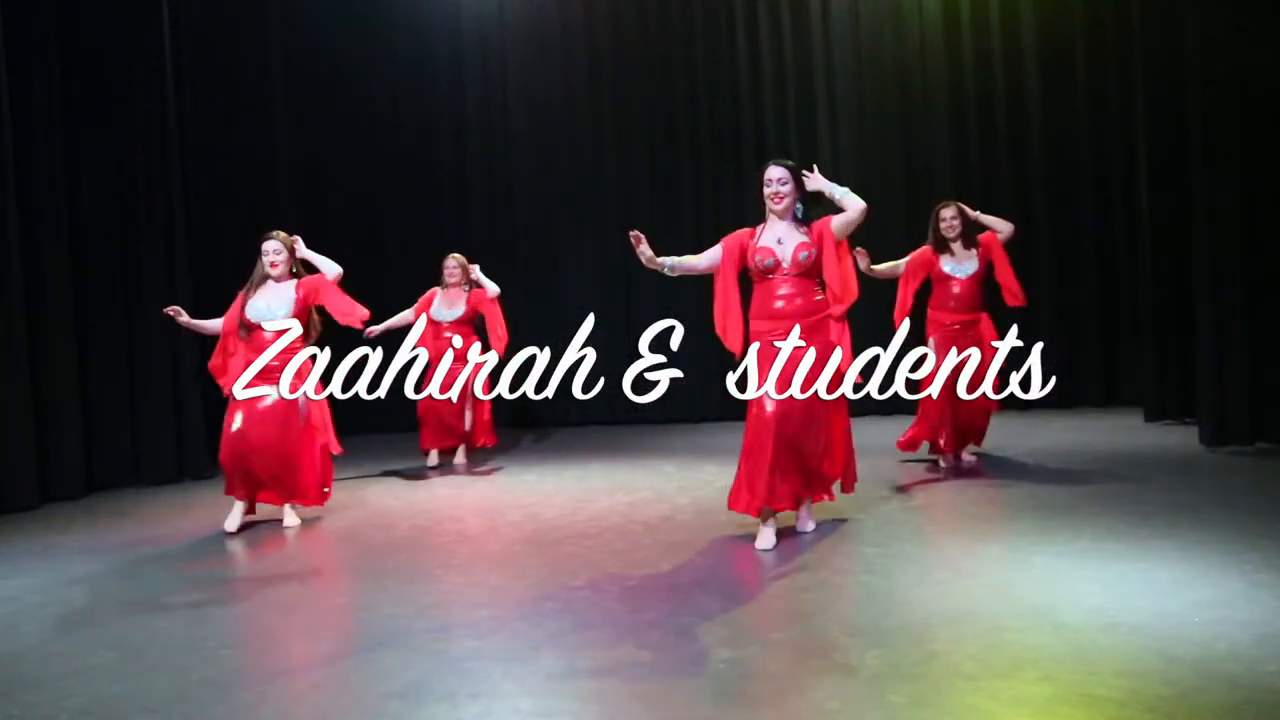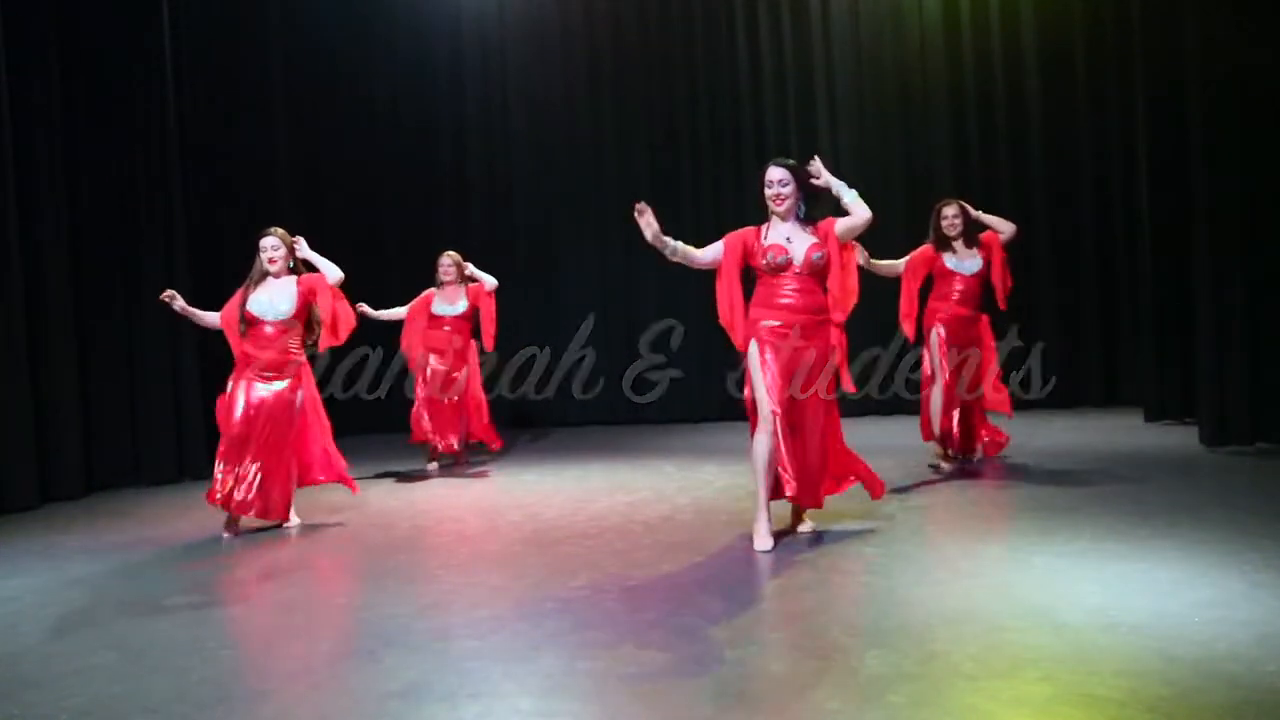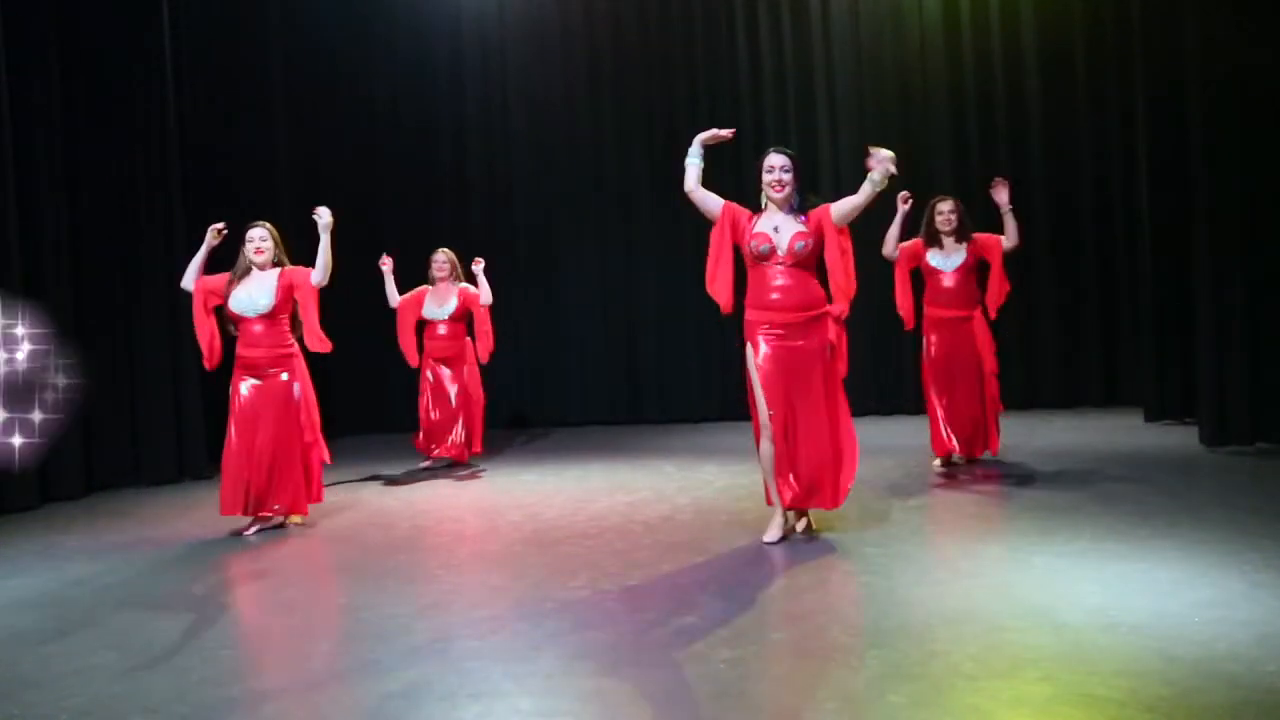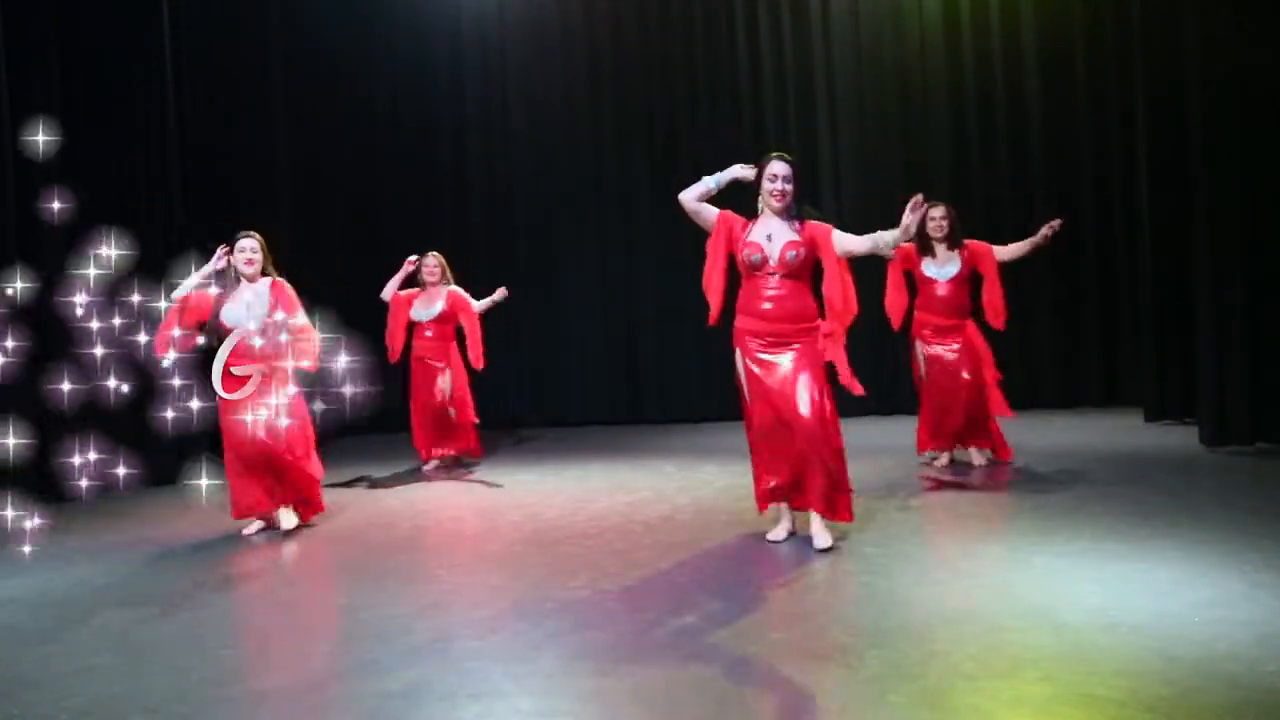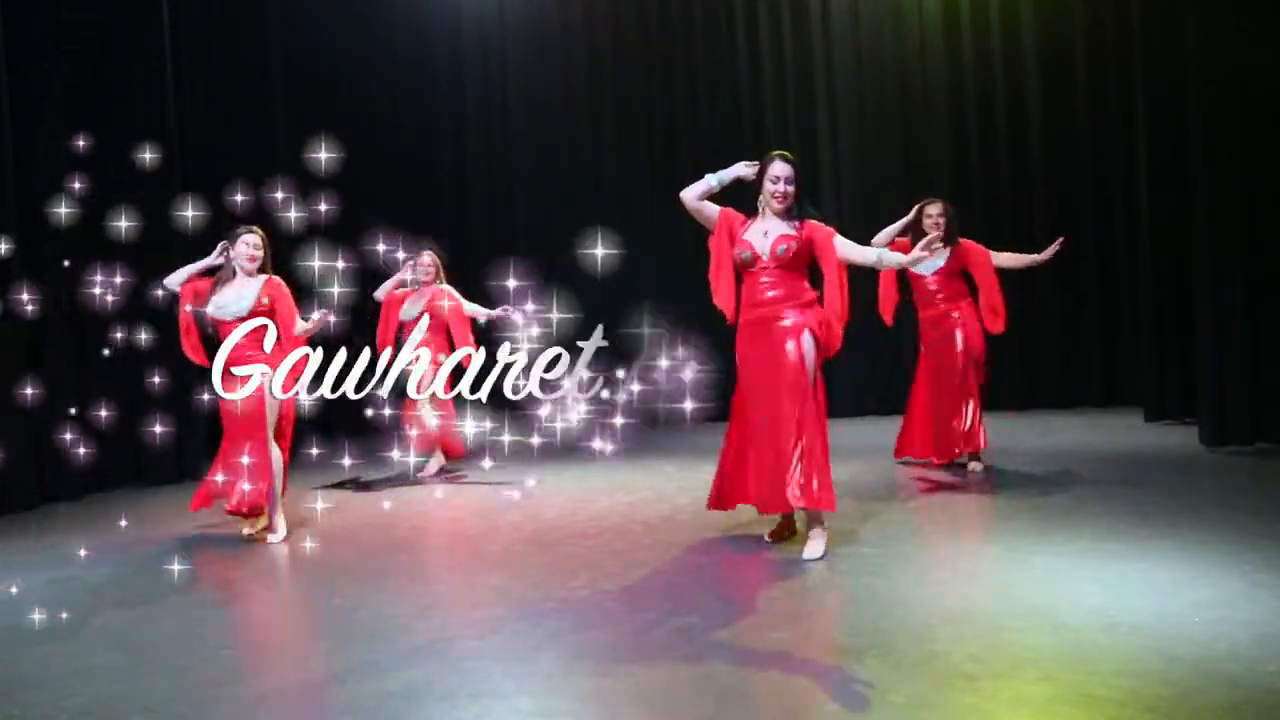
dt=0.3s
person 1, frame 1
left shoulder: (818, 232)
right shoulder: (746, 239)
left elbow: (859, 209)
right elbow: (699, 262)
left wrist: (825, 187)
right wrist: (656, 261)
left hip: (815, 337)
right hip: (769, 341)
left knee: (812, 422)
right knee: (768, 422)
left ankle: (805, 502)
right ankle: (766, 518)
person 1, frame 2
left shoulder: (821, 232)
right shoulder: (750, 238)
left elbow: (863, 216)
right elbow: (697, 257)
left wrist: (833, 183)
right wrist: (660, 241)
left hip: (814, 338)
right hip: (768, 336)
left knee: (810, 422)
right knee: (768, 419)
left ankle: (801, 508)
right ankle: (762, 521)
person 1, frame 3
left shoulder: (817, 220)
right shoulder: (742, 222)
left elbow: (864, 197)
right elbow: (692, 189)
left wrist: (881, 169)
right wrist: (699, 144)
left hip: (811, 330)
right hip: (764, 332)
left knee: (813, 417)
right knee: (770, 419)
left ankle: (802, 506)
right ankle: (778, 512)
person 1, frame 4
left shoulder: (810, 232)
right shoulder: (737, 228)
left elbow: (860, 244)
right elbow: (687, 200)
left wrist: (900, 235)
right wrist: (730, 175)
left hip: (801, 341)
right hip: (753, 341)
left knee: (810, 423)
right knee: (766, 428)
left ankle: (818, 515)
right ankle: (784, 514)
person 1, frame 5
left shoulder: (809, 230)
right shoulder: (736, 225)
left elbow: (858, 252)
right elbow: (689, 197)
left wrist: (905, 259)
right wrist: (732, 173)
left hip: (797, 328)
right hip: (753, 334)
left knee: (798, 418)
right knee: (760, 424)
left ankle: (816, 523)
right ankle: (783, 514)
person 2, frame 1
left shoulder: (303, 288)
right shoulder: (250, 293)
left elbow: (336, 273)
right elbow: (226, 326)
left wrist: (306, 253)
right wrist: (189, 321)
left hip: (293, 377)
right hip: (255, 379)
left knee: (290, 445)
right knee: (238, 439)
left ankle: (289, 505)
right ankle: (242, 499)
person 2, frame 2
left shoulder: (304, 283)
right shoulder: (249, 289)
left elbow: (336, 277)
right elbow: (219, 320)
left wrist: (307, 254)
right wrist: (186, 309)
left hip: (289, 376)
right hip: (249, 376)
left knee: (285, 443)
right knee: (238, 440)
left ankle: (284, 509)
right ankle: (234, 510)
person 2, frame 3
left shoulder: (288, 277)
right shoulder: (233, 282)
left elbow: (320, 279)
right elbow: (190, 285)
left wrist: (325, 234)
right wrist: (206, 247)
left hip: (284, 371)
right hip: (247, 375)
left knee: (286, 439)
right knee: (248, 441)
left ankle: (291, 506)
right ankle: (264, 510)
person 2, frame 4
left shoulder: (277, 287)
right shoulder: (220, 295)
left elbow: (300, 324)
right elbow: (179, 300)
left wrist: (289, 326)
right wrist: (209, 269)
left hip: (271, 378)
right hip: (233, 383)
left knee: (274, 442)
right knee: (240, 450)
left ankle: (286, 504)
right ankle: (263, 512)
person 2, frame 5
left shoulder: (272, 285)
right shoulder: (216, 286)
left elbow: (294, 328)
right elbow: (171, 283)
left wrist: (314, 325)
right wrist: (208, 262)
left hip: (265, 373)
right hip: (232, 377)
left knee: (263, 438)
right knee: (240, 444)
left ankle: (276, 514)
right ankle: (257, 512)
person 3, frame 1
left shoulder: (980, 246)
right shoulder: (930, 253)
left elbow: (1008, 230)
right elbow: (898, 268)
left wrist: (974, 215)
right wrist: (869, 268)
left hip: (973, 326)
right hip: (941, 326)
left knee: (971, 386)
right knee: (941, 383)
left ankle: (961, 444)
right ankle: (941, 445)
person 3, frame 2
left shoulder: (981, 244)
right shoulder: (932, 251)
left elbow: (1011, 230)
right elbow: (897, 267)
left wrist: (977, 215)
right wrist: (869, 264)
left hip: (973, 325)
right hip: (941, 322)
left knee: (970, 385)
right knee: (940, 379)
left ankle: (968, 444)
right ankle: (942, 445)
person 3, frame 3
left shoulder: (974, 243)
right shoulder: (922, 246)
left elbow: (1011, 242)
right elbow: (889, 252)
left wrist: (1004, 207)
right wrist: (900, 215)
left hip: (969, 323)
right hip: (935, 325)
left knee: (971, 382)
right knee: (938, 384)
left ankle: (969, 446)
right ankle: (942, 449)
person 3, frame 4
left shoulder: (968, 250)
right shoulder: (915, 252)
left elbow: (1007, 252)
left wrist: (1039, 237)
left hip: (960, 330)
right hip: (926, 332)
left knee: (969, 385)
right knee: (934, 391)
left ankle: (975, 443)
right ankle: (943, 448)
person 3, frame 5
left shoulder: (960, 247)
right shoulder: (908, 248)
left elbow: (998, 259)
right elbow: (877, 244)
left wrist: (1038, 258)
right wrist: (907, 220)
left hip: (960, 321)
right hip: (930, 327)
left knee: (962, 384)
right knee: (933, 387)
left ankle: (970, 451)
right ankle: (940, 450)
person 4, frame 1
left shoulder: (474, 295)
right shoulder: (434, 294)
left elbow: (494, 292)
right elbow: (411, 314)
left wrist: (478, 276)
right wrist: (382, 326)
left hip: (465, 357)
right hip: (441, 358)
left knee: (463, 401)
right knee: (431, 402)
left ankle: (461, 449)
right ankle: (434, 447)
person 4, frame 2
left shoulder: (471, 291)
right shoulder: (431, 295)
left elbow: (493, 284)
right elbow: (405, 312)
left wrist: (472, 272)
right wrist: (374, 313)
left hip: (461, 357)
right hip: (433, 357)
left knee: (460, 402)
right knee: (430, 402)
left ankle: (460, 450)
right ankle: (433, 455)
person 4, frame 3
left shoulder: (464, 290)
right shoulder: (423, 293)
left elbow: (486, 301)
right elbow: (395, 302)
left wrist: (479, 273)
right wrist: (388, 275)
left hip: (460, 358)
right hip: (432, 359)
left knee: (460, 403)
right knee: (431, 405)
left ankle: (460, 452)
right ankle: (436, 453)
person 4, frame 4
left shoulder: (452, 292)
right shoulder: (414, 295)
left elbow: (475, 306)
right elbow: (387, 296)
left wrist: (493, 299)
right wrist: (404, 272)
left hip: (445, 357)
right hip: (420, 360)
left knee: (444, 401)
right knee: (424, 407)
left ankle: (458, 446)
right ankle: (436, 454)
person 4, frame 5
left shoulder: (443, 292)
right shoulder: (407, 295)
left elbow: (466, 307)
right elbow: (379, 295)
left wrist: (491, 313)
right wrist: (401, 275)
left hip: (433, 355)
left knee: (420, 402)
right knee: (416, 405)
left ankle: (436, 456)
right ankle: (438, 454)
